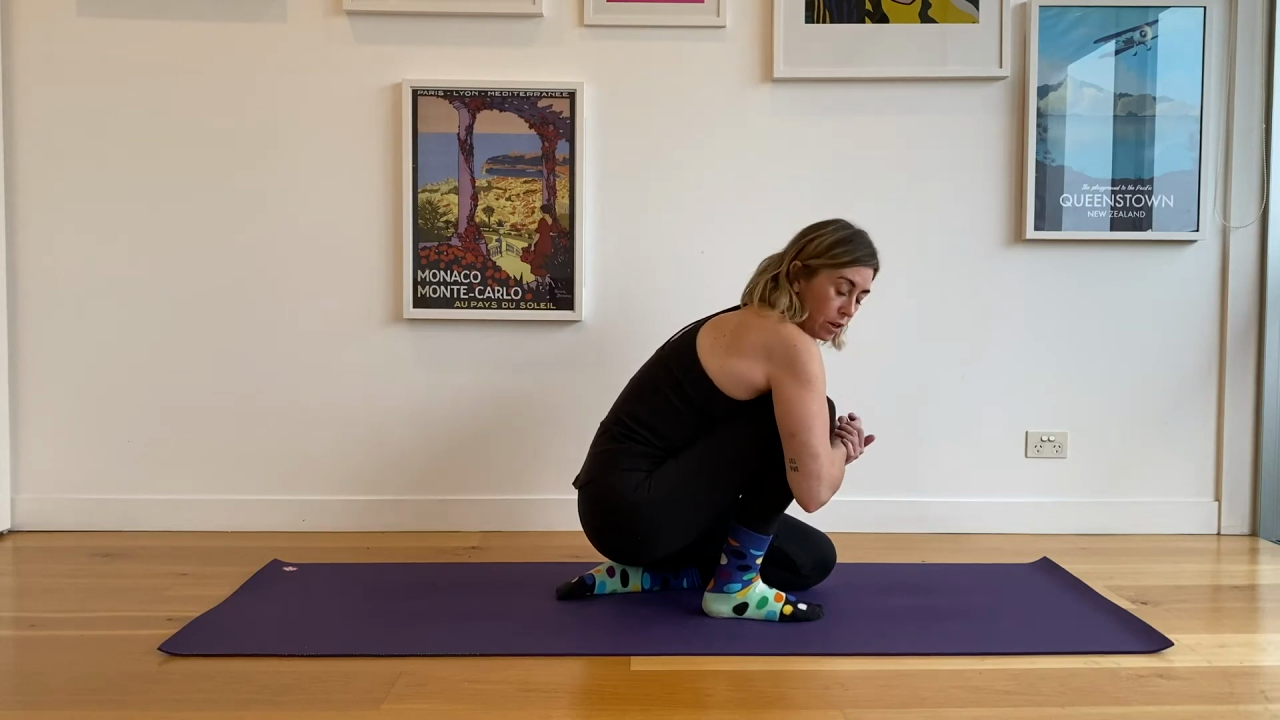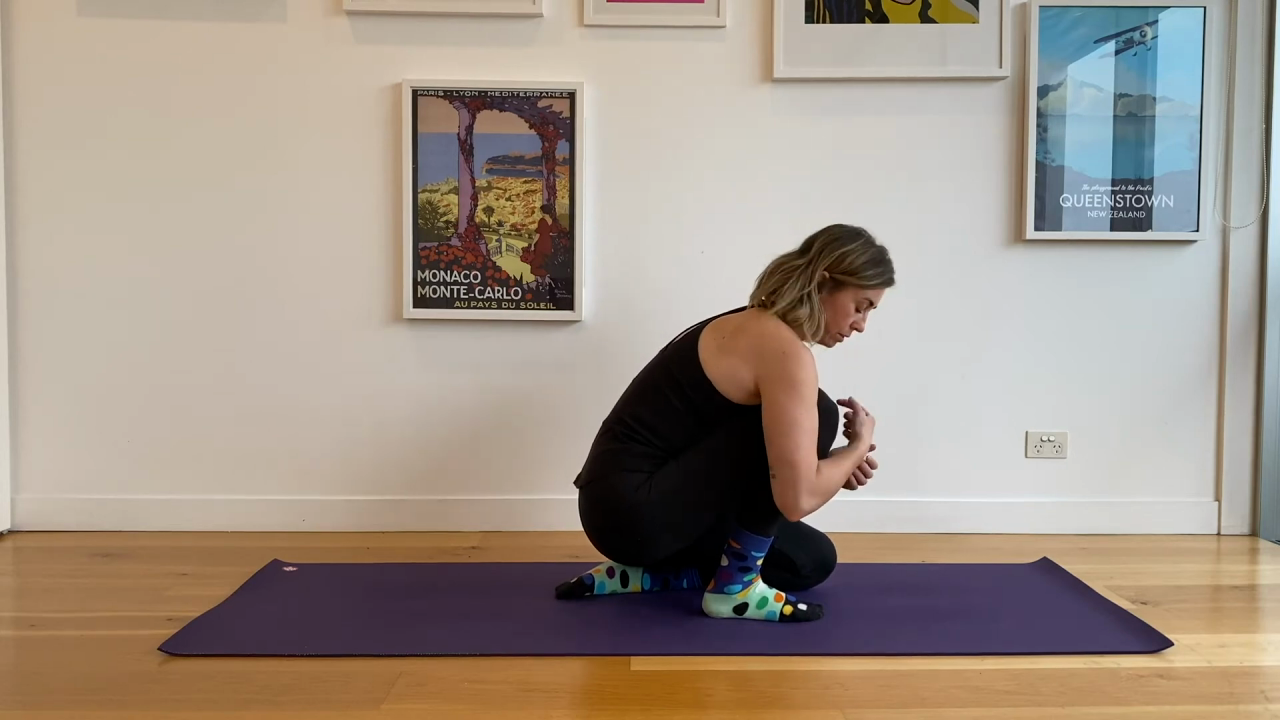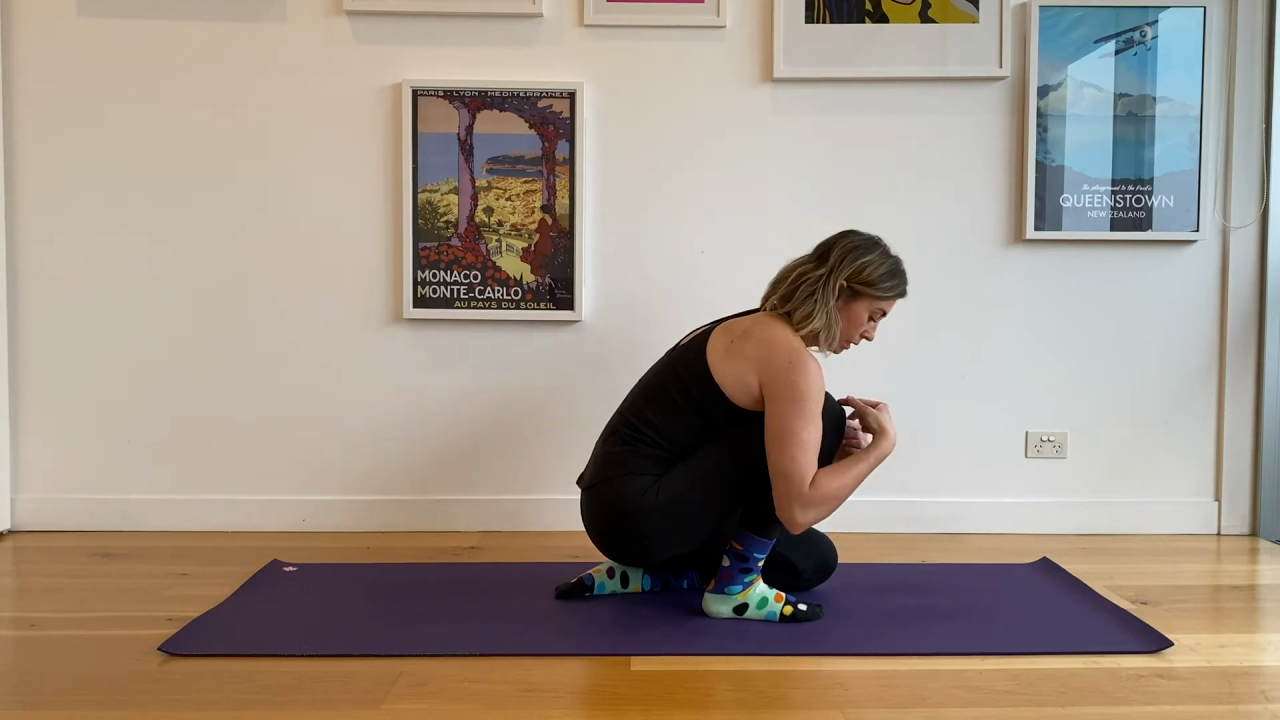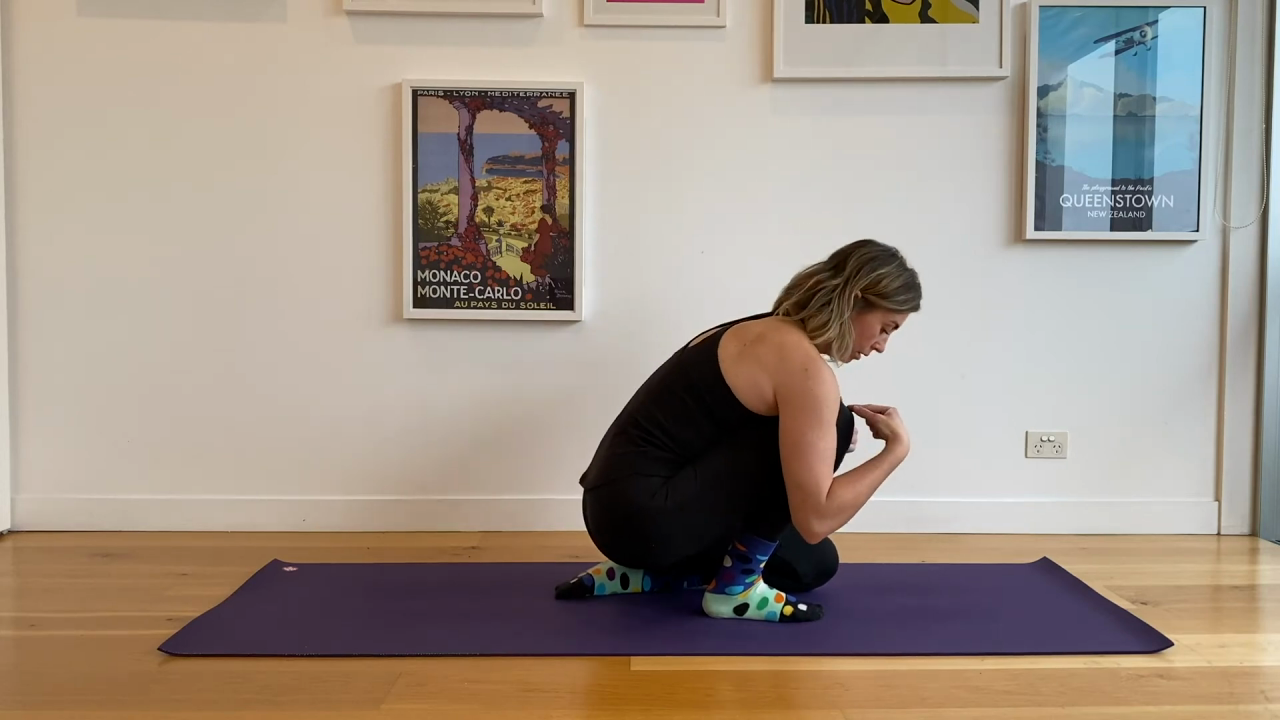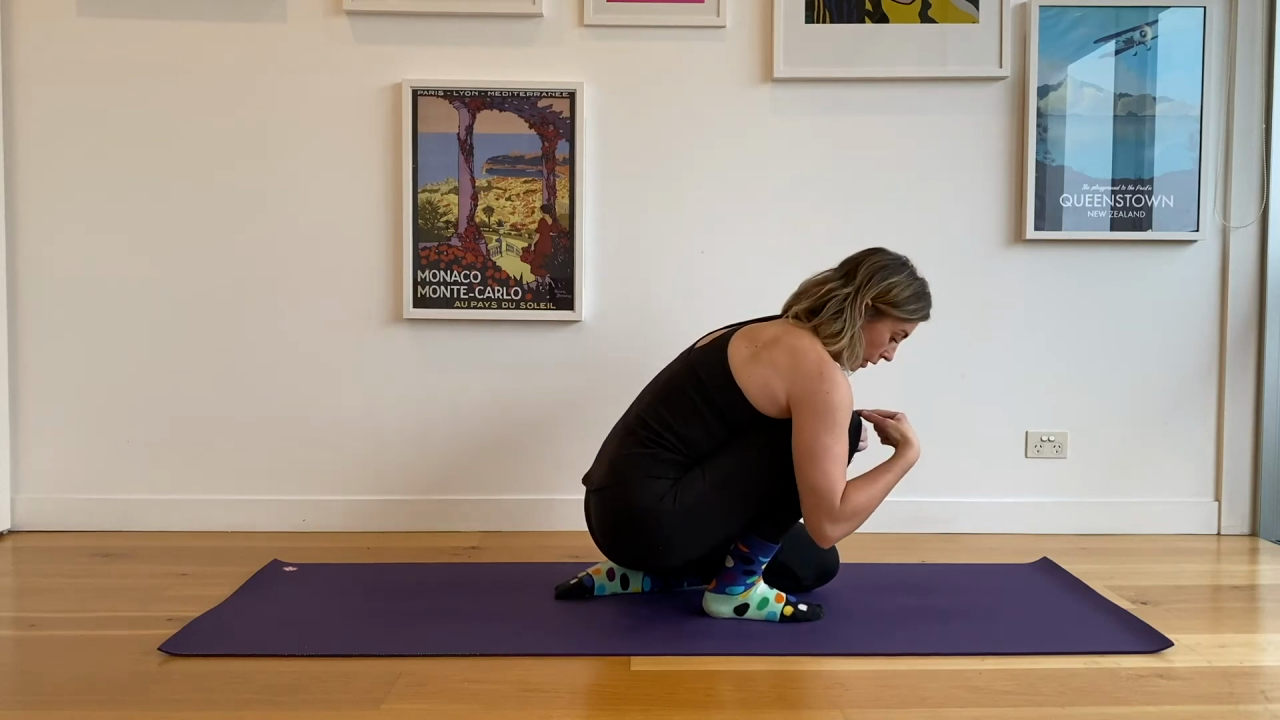
dt=0.3s
person 1, frame 1
left shoulder: (752, 326)
right shoulder: (792, 345)
right elbow: (812, 490)
left wrist: (835, 448)
right wrist: (841, 446)
left hip: (638, 501)
right hip: (631, 508)
left knee: (812, 560)
right knee: (803, 417)
left ankle: (639, 576)
right ankle: (734, 586)
person 1, frame 2
left shoulder: (755, 328)
right shoulder: (784, 350)
right elbow: (797, 498)
left wrist: (841, 463)
right wrist: (859, 445)
left hip: (633, 500)
right hip: (633, 509)
left knee: (812, 560)
right knee: (814, 413)
left ankle: (638, 576)
right ankle: (735, 585)
person 1, frame 3
left shoulder: (759, 329)
right shoulder: (792, 359)
right elbow: (798, 508)
left wrist: (828, 449)
right wrist: (883, 442)
left hip: (626, 501)
right hip: (636, 512)
left knee: (813, 562)
right knee: (824, 418)
left ankle: (639, 576)
right ankle: (735, 586)
person 1, frame 4
left shoulder: (768, 334)
right shoulder: (805, 367)
right elbow: (815, 518)
left wrist: (823, 445)
right wrist: (897, 448)
left hip: (628, 503)
right hip: (643, 516)
left knee: (814, 564)
right knee: (836, 424)
left ankle: (638, 576)
right ankle: (736, 586)
person 1, frame 5
left shoulder: (773, 335)
right shoulder: (818, 371)
right elbow: (828, 523)
left wrist: (836, 440)
right wrist: (907, 452)
right hip: (648, 517)
left knee: (814, 566)
left ankle: (640, 577)
right ankle: (736, 586)
